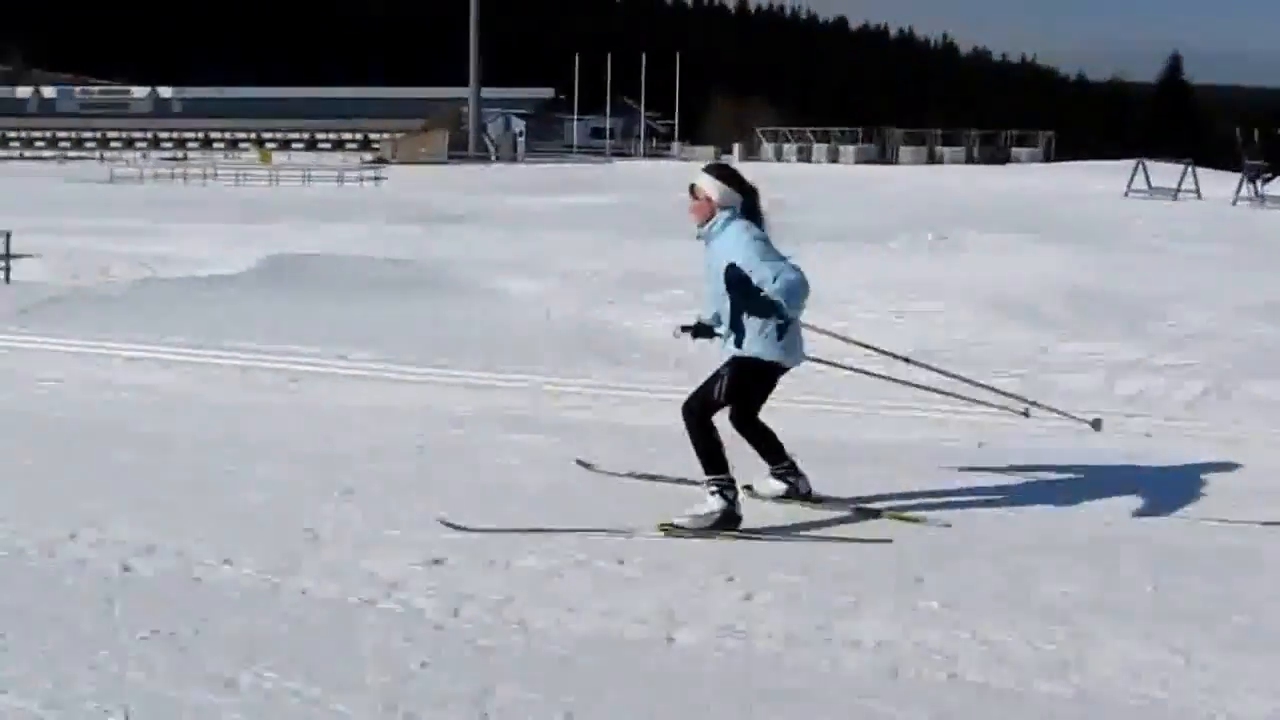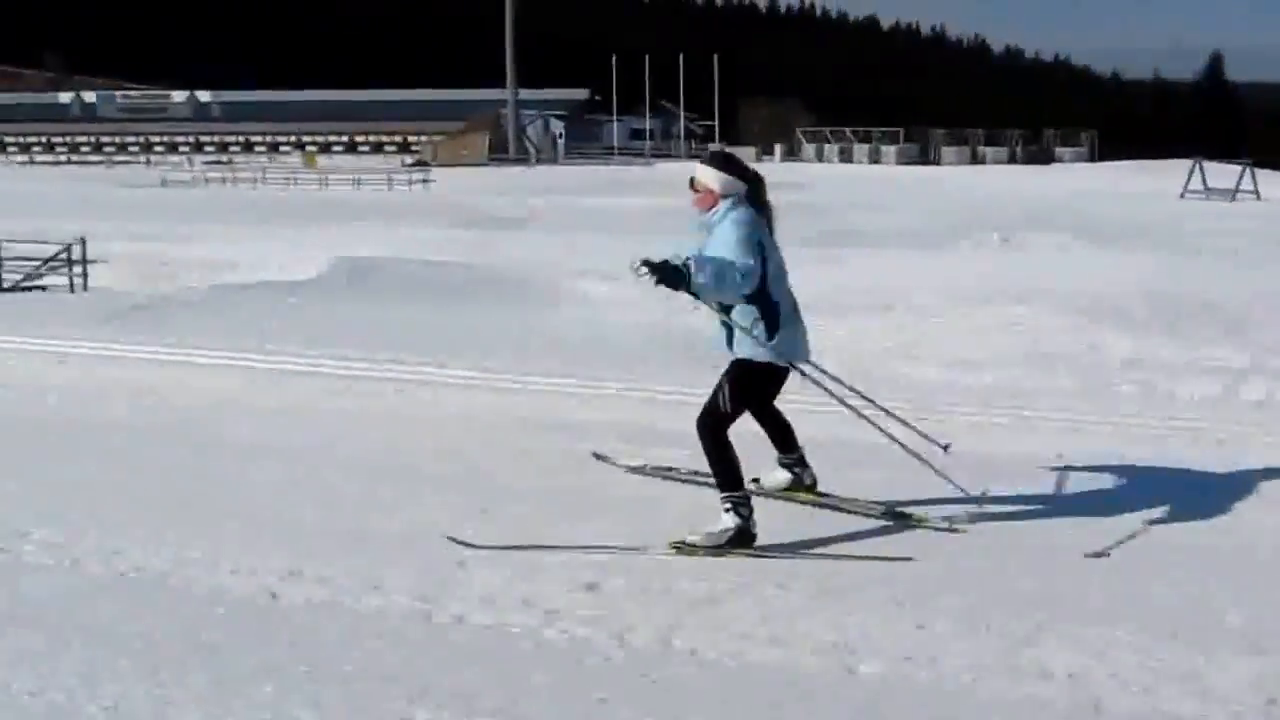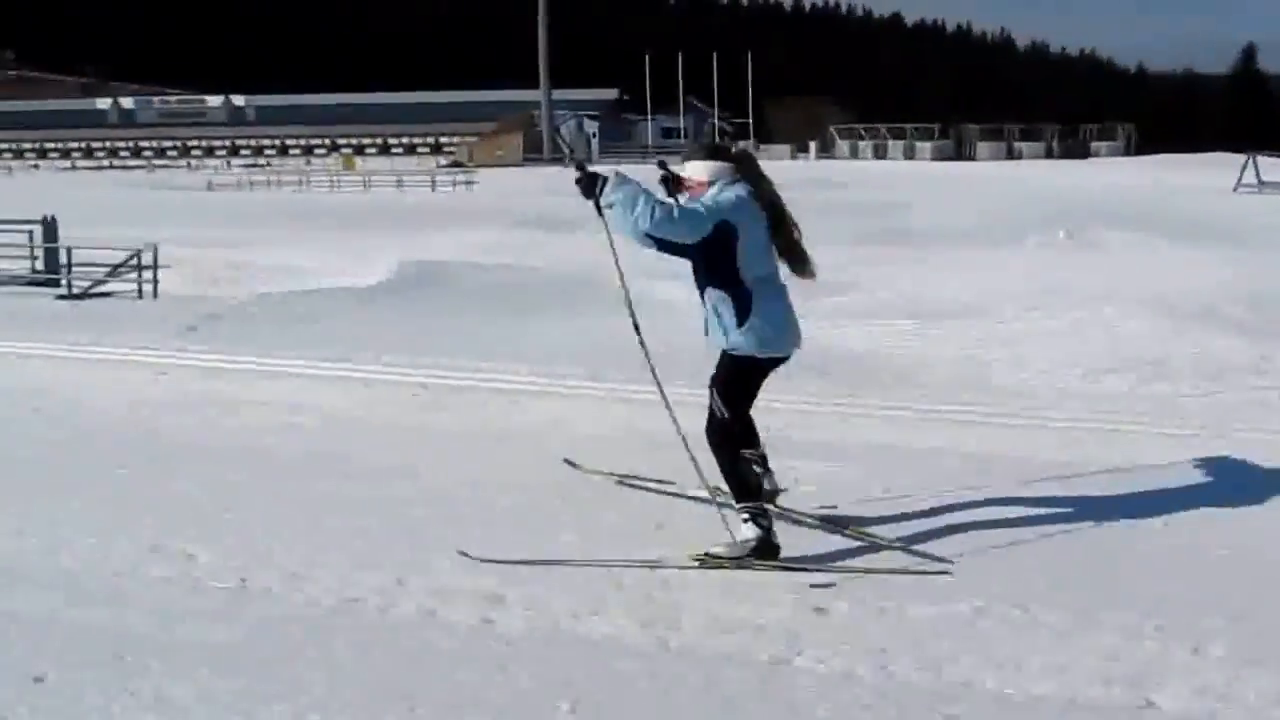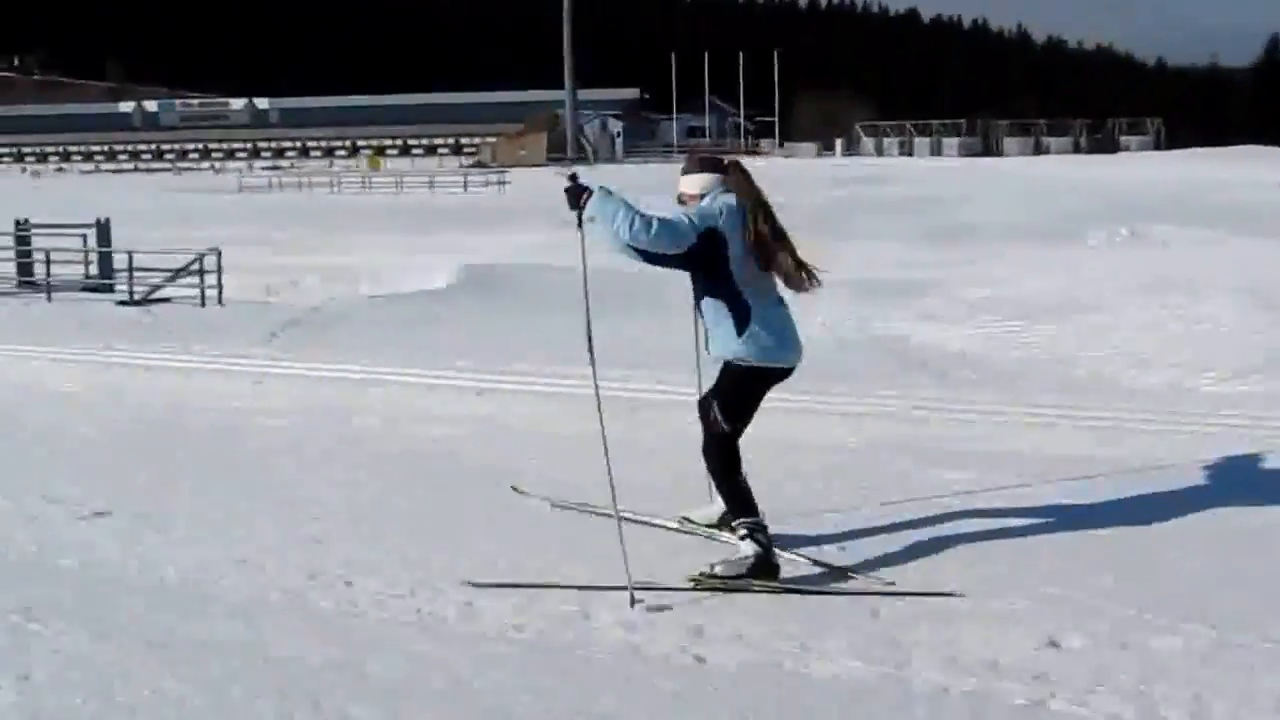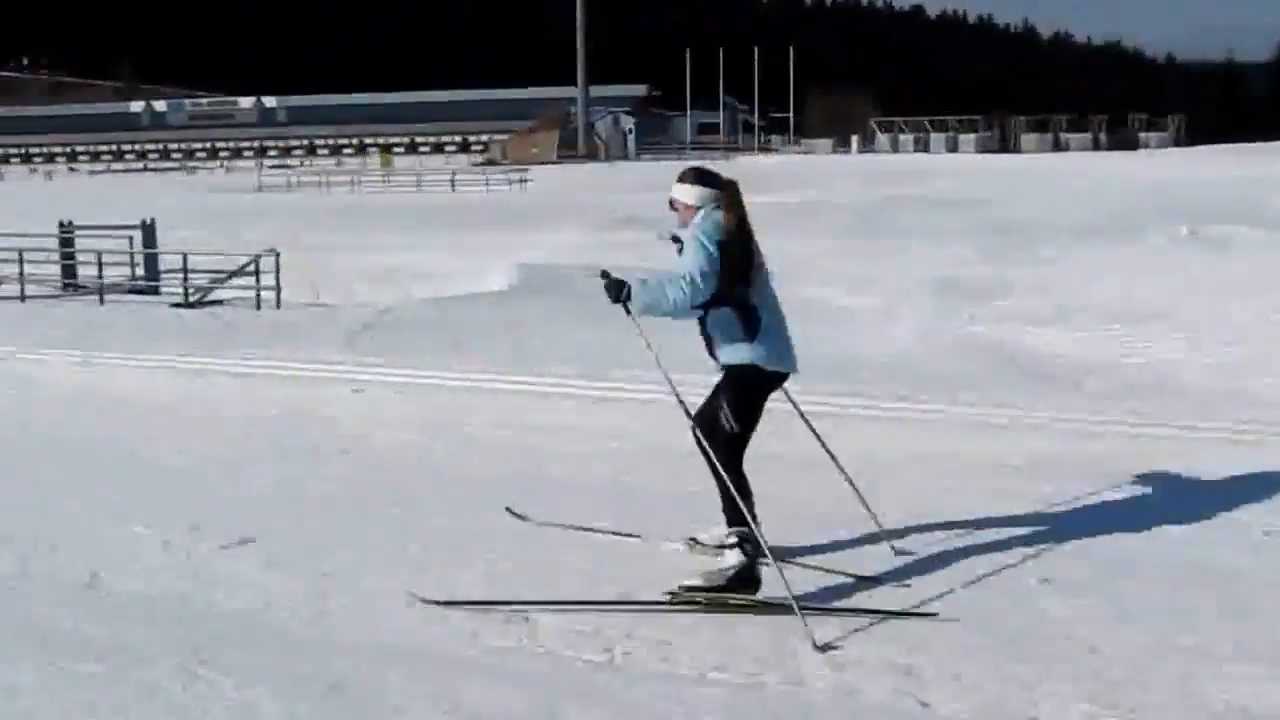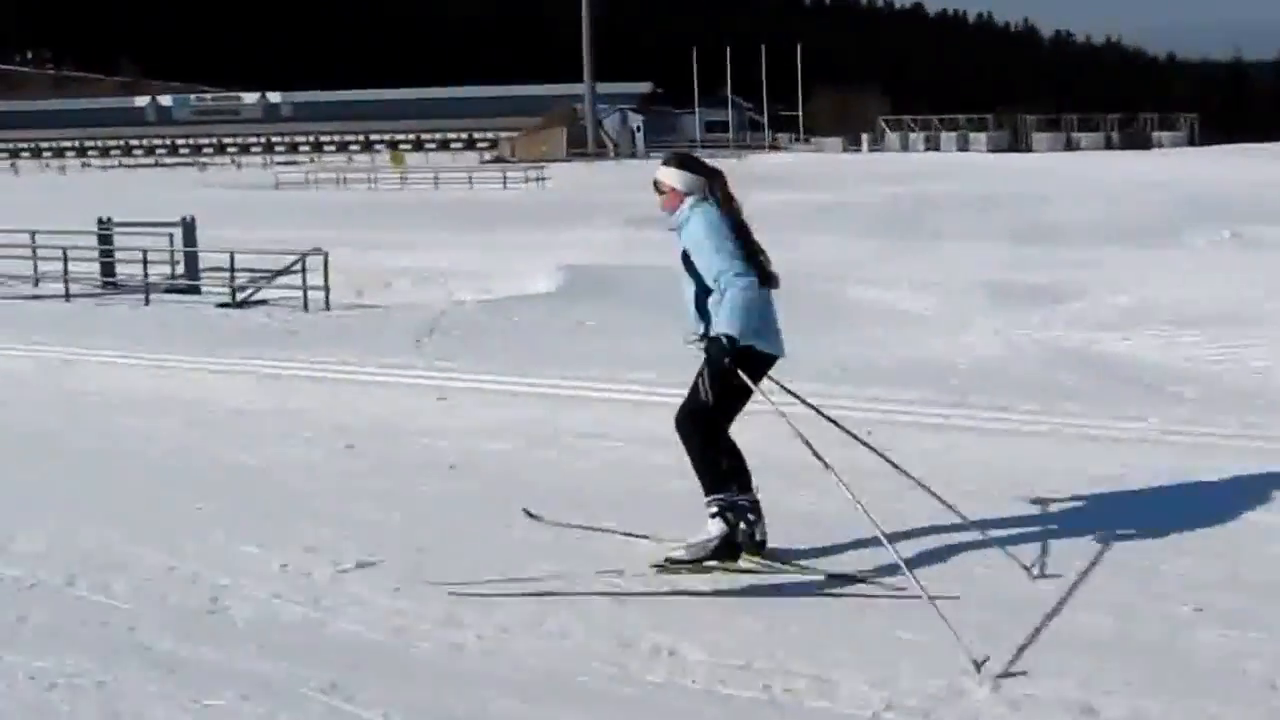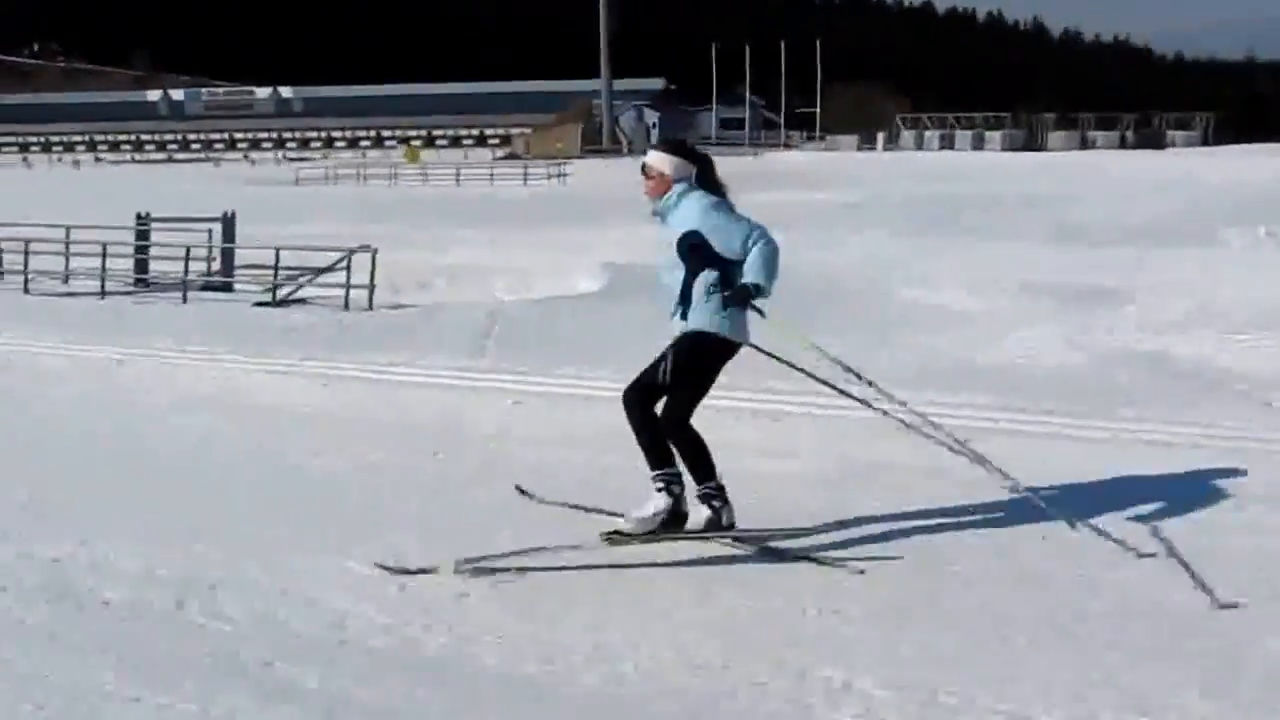
dt=0.2s
person 1, frame 1
left shoulder: (743, 238)
right shoulder: (724, 235)
left elbow: (792, 281)
left wrist: (773, 303)
right wrist: (711, 325)
left hip: (762, 349)
right hip: (767, 346)
left knee: (696, 410)
right knee: (743, 416)
left ankle: (723, 502)
right ankle: (790, 478)
person 1, frame 2
left shoulder: (737, 225)
right shoulder: (740, 218)
left elbow: (739, 276)
right elbow: (719, 266)
left wrist: (685, 274)
right wrist: (674, 269)
left hip: (761, 346)
right hip: (777, 340)
left knee: (710, 425)
right knee: (758, 405)
left ankle: (737, 520)
right ankle: (795, 471)
person 1, frame 3
left shoulder: (719, 208)
right shoulder: (747, 201)
left elbow: (664, 221)
left wrist: (605, 187)
right wrist: (683, 187)
left hip: (750, 339)
right hip: (775, 334)
left knee: (720, 430)
right knee: (723, 399)
left ankle: (757, 531)
right ankle: (757, 476)
person 1, frame 4
left shoulder: (709, 216)
right shoulder: (740, 214)
left elbow: (653, 236)
left wrist: (593, 201)
left hip: (749, 351)
right hip: (773, 346)
left knee: (717, 444)
right knee: (711, 411)
left ankle: (755, 549)
right ankle: (731, 507)
person 1, frame 5
left shoulder: (708, 232)
right shoulder: (727, 232)
left elbow: (692, 289)
left wrist: (633, 292)
right wrist: (690, 251)
left hip: (752, 358)
right hip: (764, 356)
left knee: (722, 449)
right knee: (705, 429)
left ankle: (742, 560)
right ankle: (739, 526)
person 1, frame 6
left shoulder: (703, 223)
right shoulder: (701, 221)
left elbow: (742, 281)
left wrist: (731, 333)
left hip: (740, 342)
right hip: (742, 342)
left knee: (691, 421)
right knee: (711, 428)
left ankle: (723, 522)
right ankle: (747, 522)
person 1, frame 7
left shoulder: (700, 207)
right shoulder: (680, 211)
left elbow: (762, 244)
left wrist: (752, 285)
left hip: (708, 328)
right hip: (702, 329)
left knee: (638, 398)
right knee: (673, 419)
left ankle: (669, 499)
right ankle: (714, 505)
